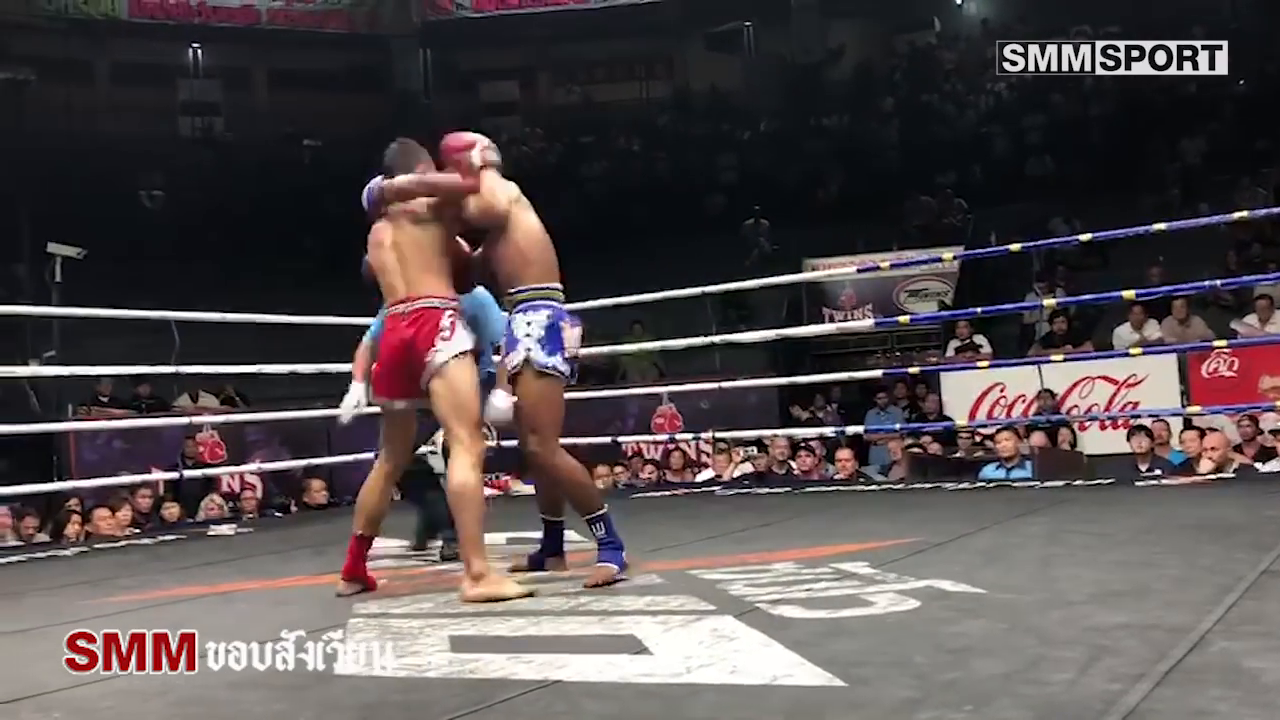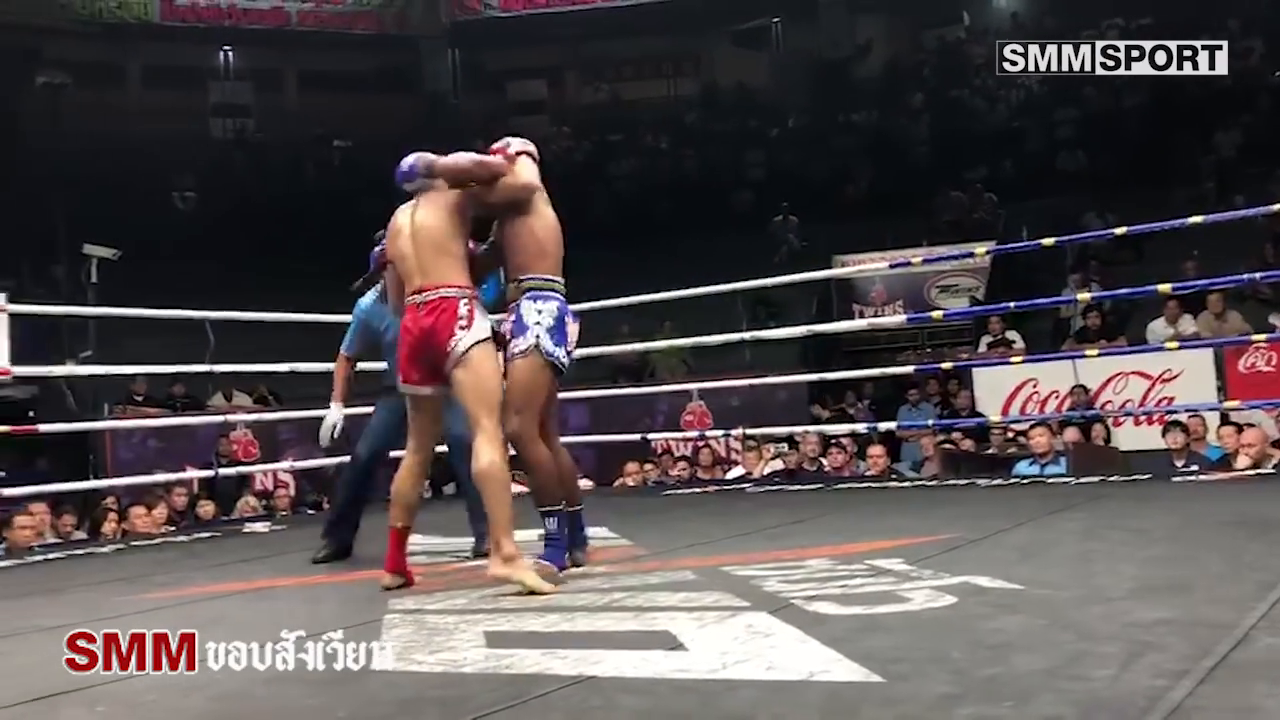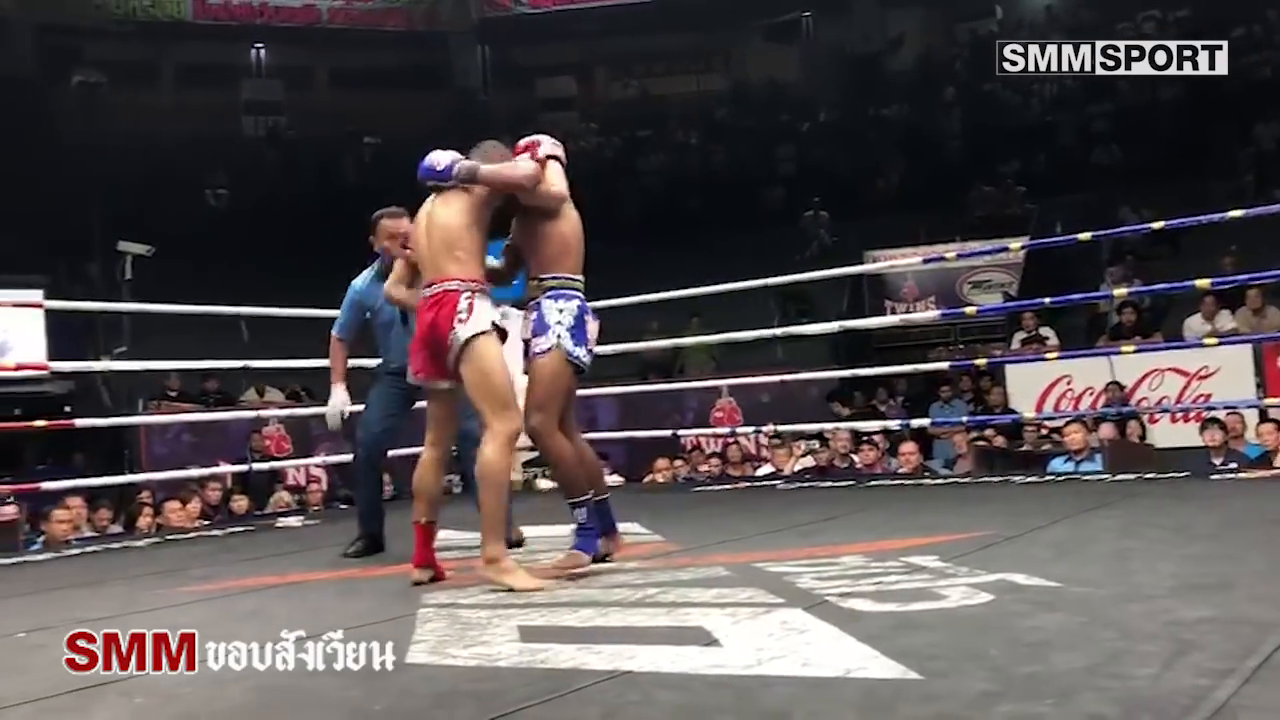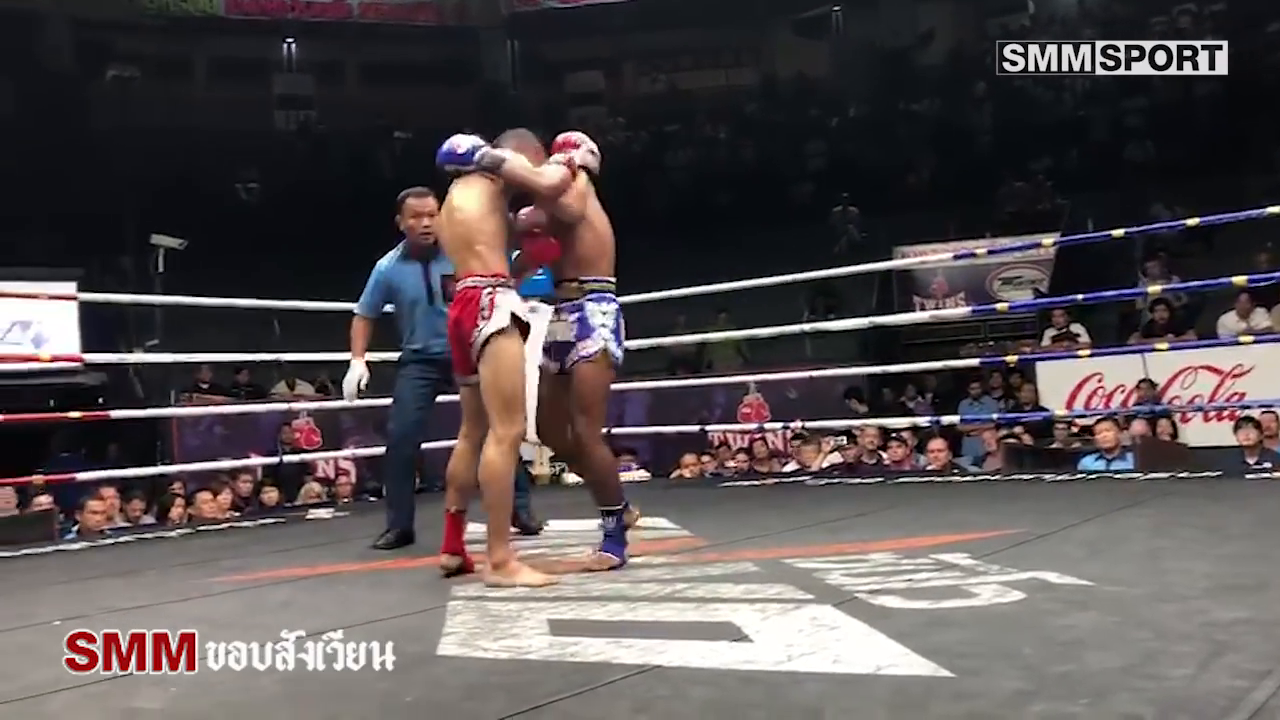
dt=0.2s
person 1, frame 1
left shoulder: (380, 230)
right shoulder: (433, 199)
right elbow: (466, 184)
left hip: (394, 335)
right hip: (436, 327)
left knee: (391, 460)
right knee: (467, 447)
left ankle: (354, 571)
right ankle: (478, 573)
person 1, frame 2
left shoulder: (397, 221)
right shoulder: (451, 191)
right elbow: (477, 165)
right wrist: (498, 164)
left hip: (413, 325)
right hip: (456, 315)
left knee: (418, 449)
right knee: (490, 431)
left ankle: (395, 564)
right ankle: (506, 554)
person 1, frame 3
left shoulder: (426, 213)
right shoulder: (474, 187)
left elbow: (393, 289)
right elbow: (525, 176)
right wrist: (517, 164)
left hip: (430, 314)
right hip: (462, 307)
left knee: (437, 442)
right knee: (503, 424)
left ankle: (423, 559)
right ankle: (494, 554)
person 1, frame 4
left shoulder: (453, 200)
right shoulder: (488, 169)
left wrist: (526, 259)
left hip: (464, 308)
right hip: (489, 302)
left knee: (473, 432)
right knee: (507, 430)
left ankle: (452, 548)
right ankle: (500, 559)
person 2, frame 1
left shoulder: (498, 190)
right shoulder: (493, 228)
left elbow: (481, 214)
left hip: (537, 321)
right hip: (530, 324)
left knee: (542, 446)
right knee: (534, 445)
left ankle: (611, 547)
right ankle: (552, 547)
person 2, frame 2
left shoulder: (521, 174)
right shoulder: (504, 217)
left elbow: (511, 186)
left hip: (539, 310)
right hip: (529, 313)
left knee: (520, 428)
right knee: (545, 436)
left ankle: (557, 541)
right ankle: (571, 538)
person 2, frame 3
left shoulder: (540, 165)
right shoulder: (522, 217)
right elbow: (504, 268)
left hip: (559, 308)
right hip: (547, 311)
left knee: (540, 424)
right knee: (564, 429)
left ankle: (588, 532)
right ankle: (605, 529)
person 2, frame 4
left shoulder: (568, 174)
right shoulder: (540, 211)
left elbow: (541, 185)
left wrist: (497, 159)
left hip: (592, 311)
right hip: (566, 314)
left knee: (585, 431)
right knee: (552, 430)
left ankle: (614, 538)
right ankle: (617, 509)
person 3, frame 1
left shoulder: (470, 294)
left elbow: (504, 340)
right elbow: (369, 345)
left wrist: (501, 391)
right wrist: (358, 385)
left ankle: (455, 532)
right ankle: (434, 516)
person 3, frame 2
right shoulder: (369, 306)
right elbow: (347, 356)
right wrist: (336, 406)
right hip: (401, 388)
left knee: (460, 438)
right knee: (364, 456)
left ankle: (484, 532)
right ankle: (339, 538)
person 3, frame 3
right shoulder: (362, 287)
right elbow: (340, 338)
right wrist: (338, 388)
right hip: (395, 375)
left knee: (471, 434)
right knee: (367, 446)
left ankle: (504, 522)
right ankle: (370, 534)
person 3, frame 4
right shoulder: (388, 268)
right elbow: (364, 315)
right wrist: (357, 361)
right hip: (419, 362)
right knee: (401, 438)
right ankle: (399, 525)
